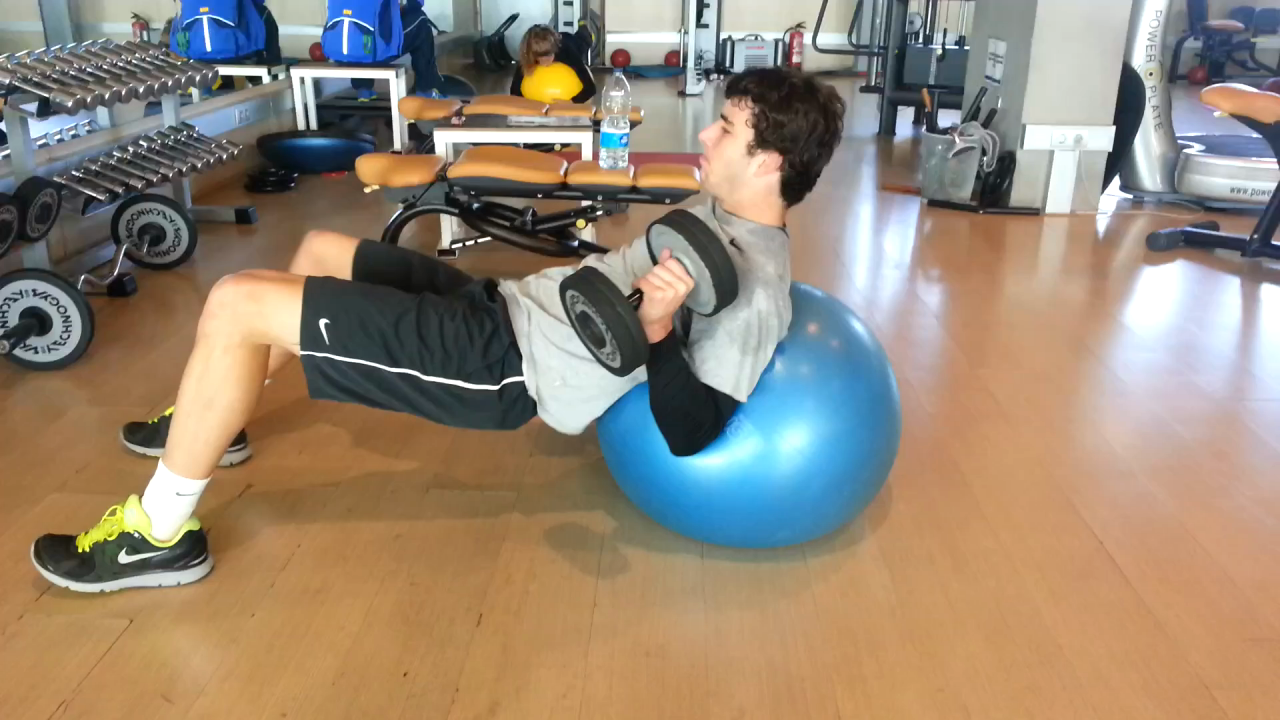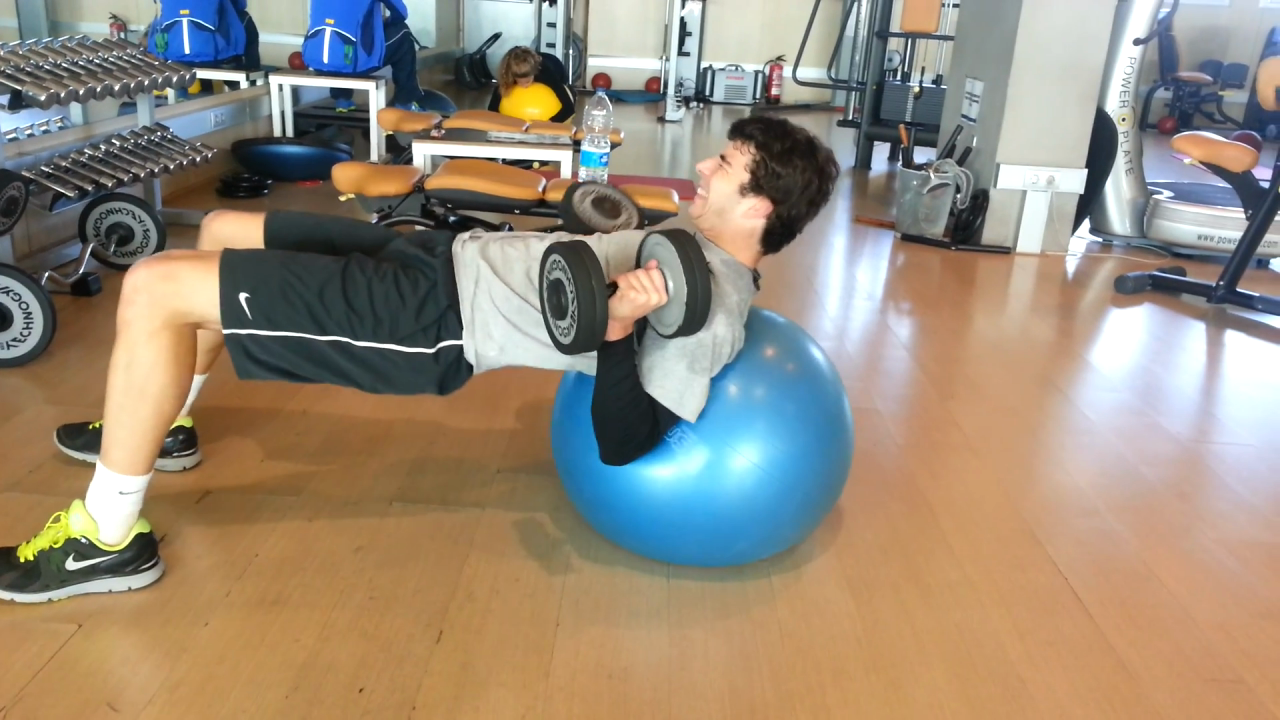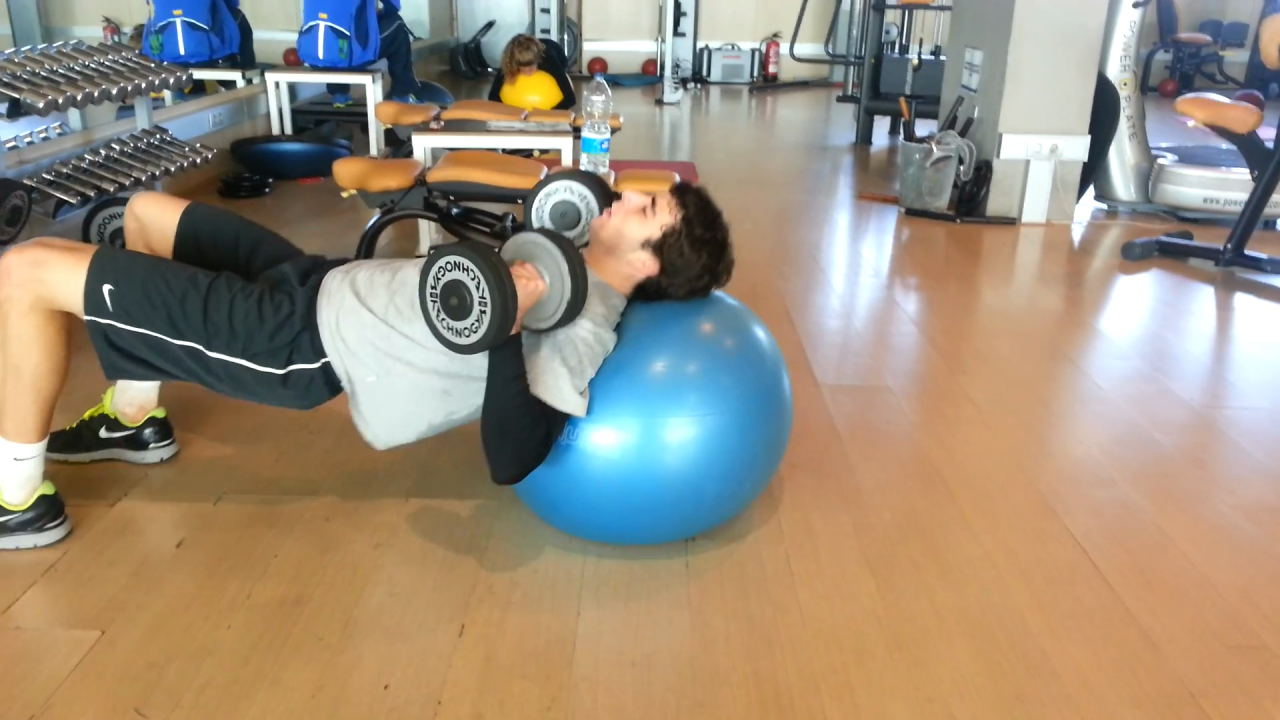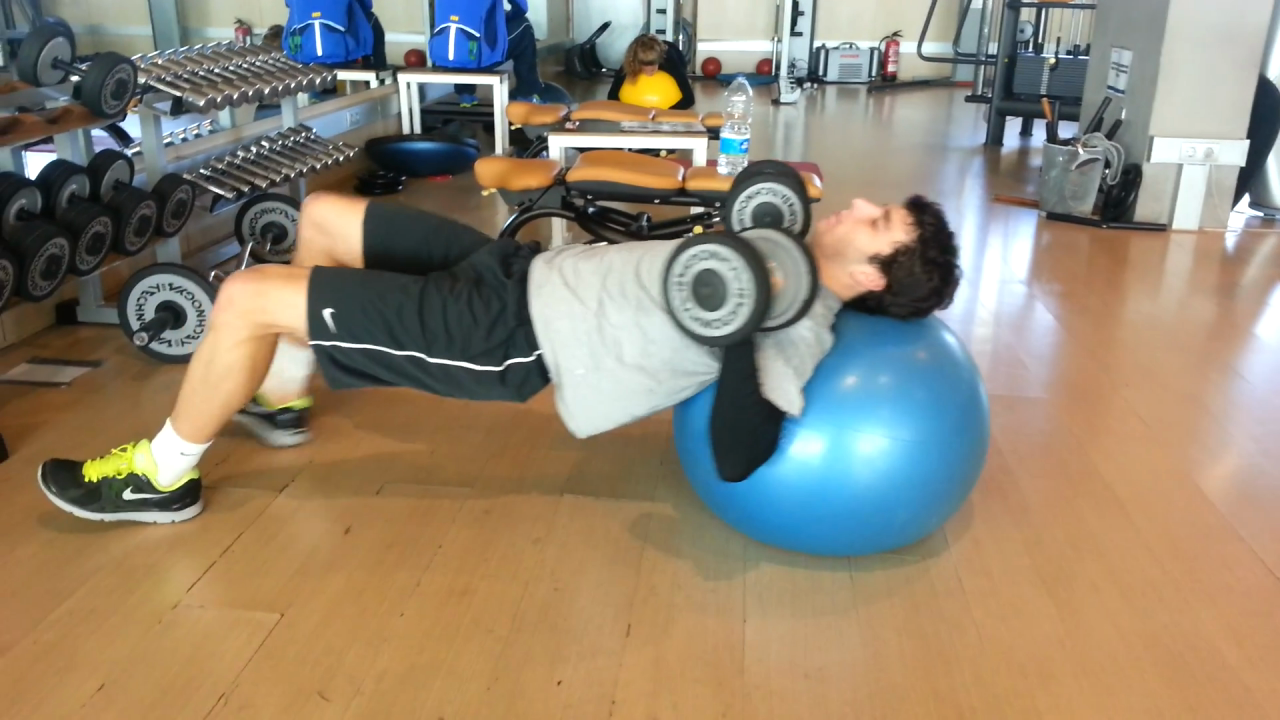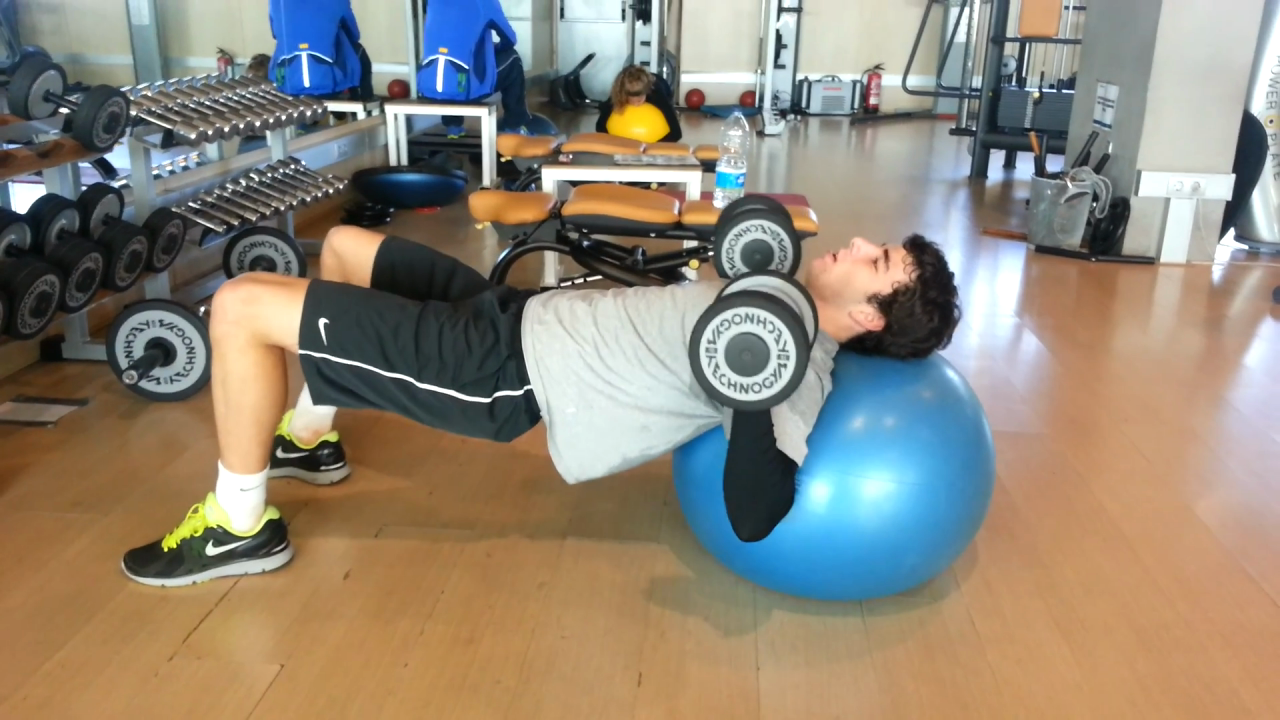
dt=1s
person 1, frame 1
left shoulder: (755, 293)
right shoulder: (725, 220)
left elbow: (690, 432)
left wrist: (657, 330)
left hip: (501, 364)
right hip: (499, 308)
left knee: (237, 303)
right knee: (321, 248)
left ankle: (160, 532)
right ankle: (211, 422)
person 1, frame 2
left shoulder: (712, 316)
right shoulder: (698, 257)
left elbow: (621, 440)
left wrist: (619, 326)
left hip: (435, 316)
right hip: (443, 261)
left knee: (153, 286)
right knee: (222, 231)
left ankle: (109, 535)
right ankle: (163, 425)
person 1, frame 3
left shoulder: (580, 331)
right shoulder: (577, 277)
left elbow: (512, 460)
left wrist: (508, 327)
left hip: (303, 336)
right hip: (323, 286)
right knee: (145, 211)
right ankle: (135, 418)
person 1, frame 4
left shoulder: (800, 330)
left elbow: (736, 454)
left wrist: (741, 322)
left hip: (514, 332)
right hip: (528, 273)
left knee: (250, 296)
right knee: (325, 215)
left ankle: (162, 474)
right ankle: (286, 389)
person 1, frame 5
left shoulder: (800, 371)
left elbow: (754, 514)
left hip: (506, 369)
right hip: (521, 316)
left knee: (240, 306)
right knee: (344, 244)
left ankle: (239, 524)
right ankle: (308, 437)
